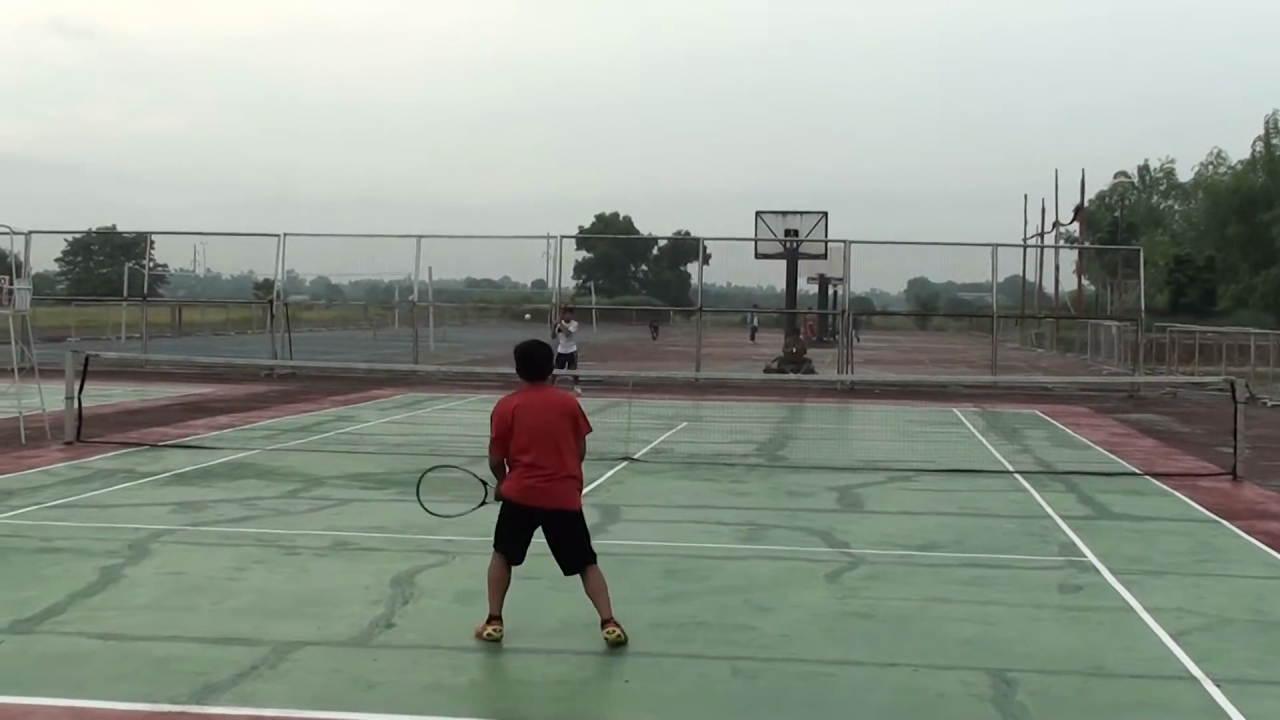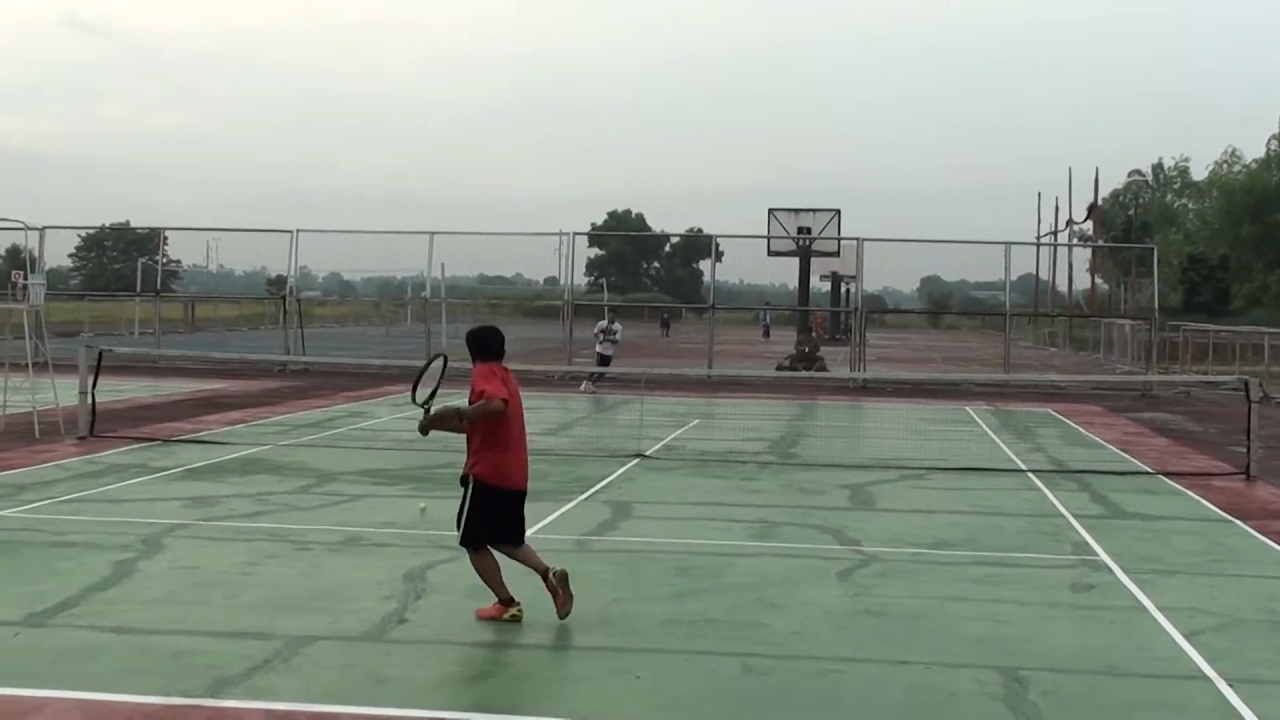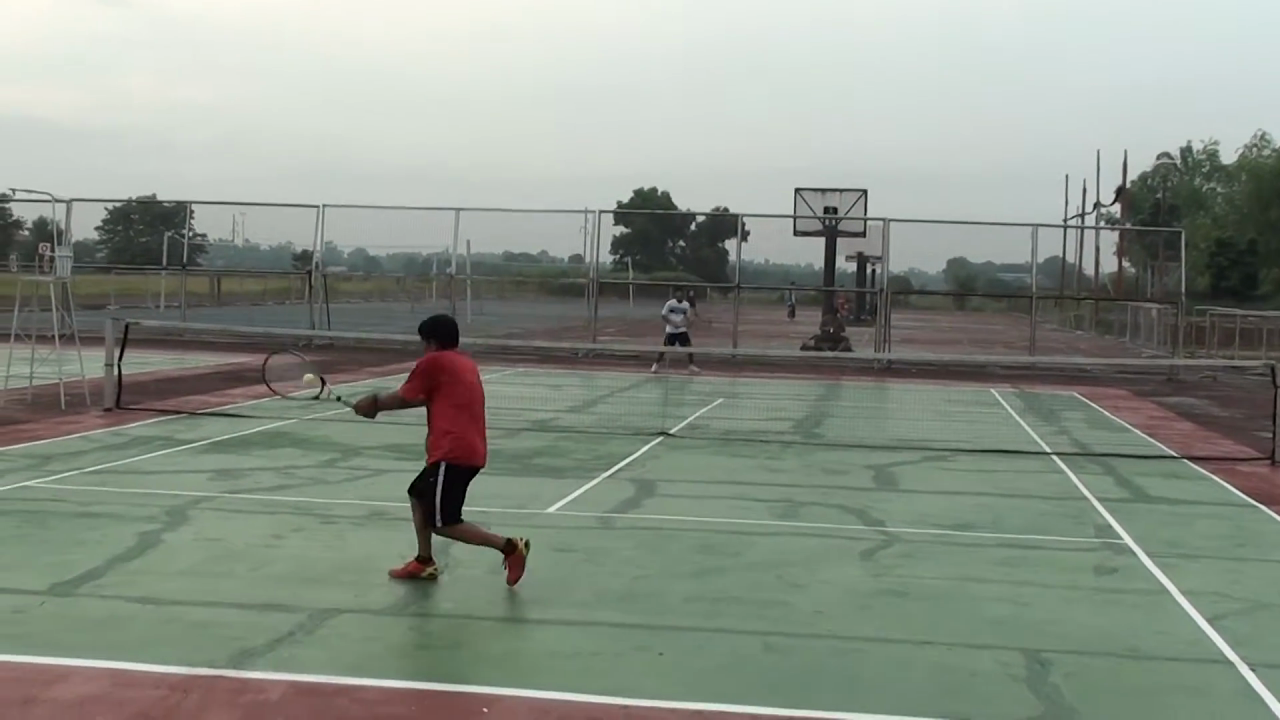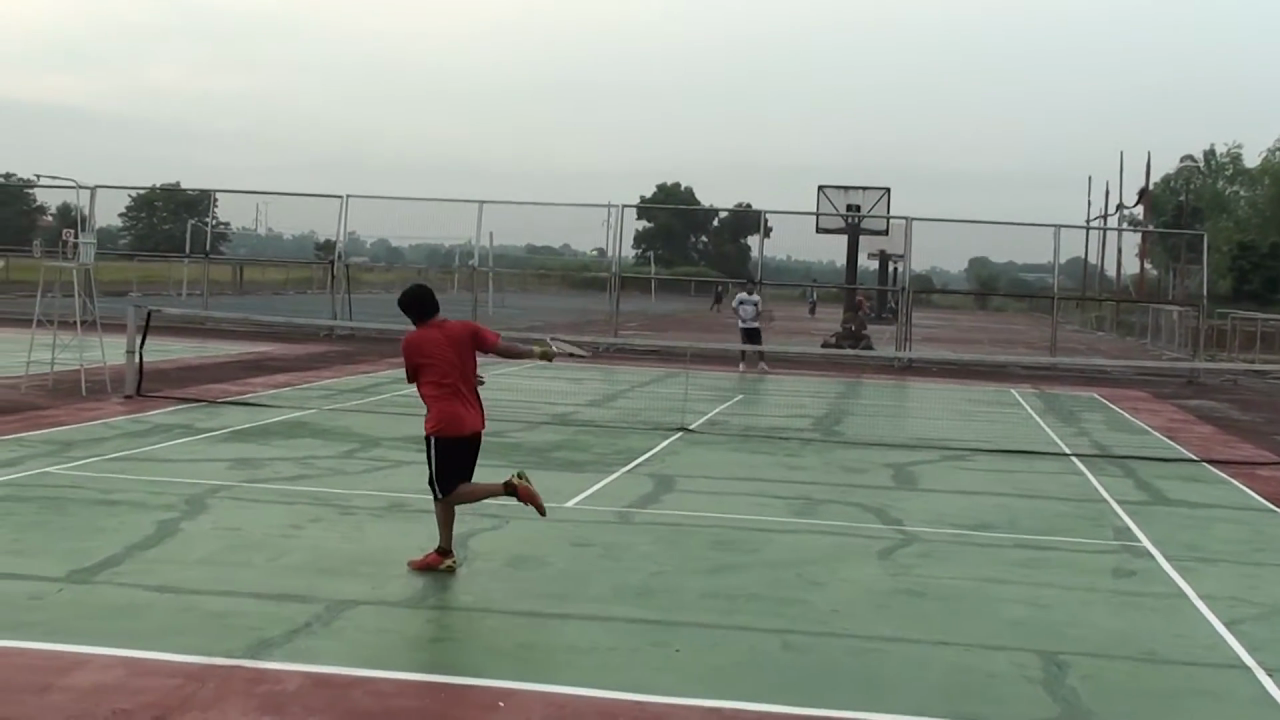
dt=0.4s
person 1, frame 1
left shoulder: (506, 406)
right shoulder: (569, 403)
left elbow: (496, 460)
right elbow: (580, 453)
left wrist: (501, 485)
left hip: (520, 495)
right hip: (564, 496)
left knee: (502, 555)
right knee: (587, 563)
left ankle: (494, 622)
right ankle: (608, 623)
person 1, frame 2
left shoulder: (484, 371)
right shoulder: (504, 376)
left elbow: (496, 405)
left wrist: (457, 412)
right wrist: (439, 421)
left hip: (490, 475)
right hip: (515, 475)
left knee: (473, 542)
right knee: (507, 541)
left ankle: (507, 604)
right ankle: (550, 575)
person 1, frame 3
left shoulder: (433, 363)
right shoulder: (467, 365)
left elbow: (403, 399)
left wrist: (372, 403)
right wrist: (377, 402)
left hip: (455, 454)
right hip: (469, 449)
left knee: (442, 523)
right knee: (418, 495)
left ankle: (509, 545)
right ankle: (425, 561)
person 1, frame 4
left shoulder: (411, 342)
right shoulder: (465, 329)
right elbow: (503, 348)
right wrist: (538, 352)
left hip: (444, 425)
right hip: (472, 424)
left knee: (449, 494)
right knee: (445, 489)
left ankle: (510, 487)
right ankle: (444, 553)
